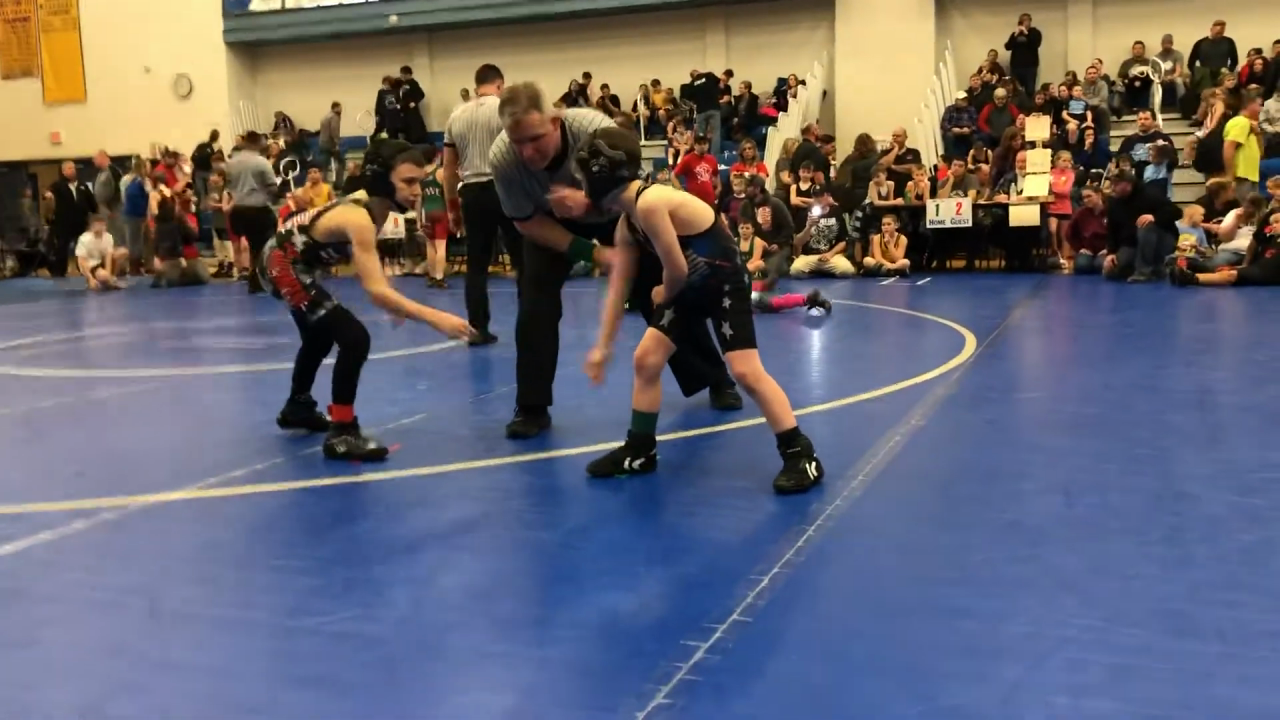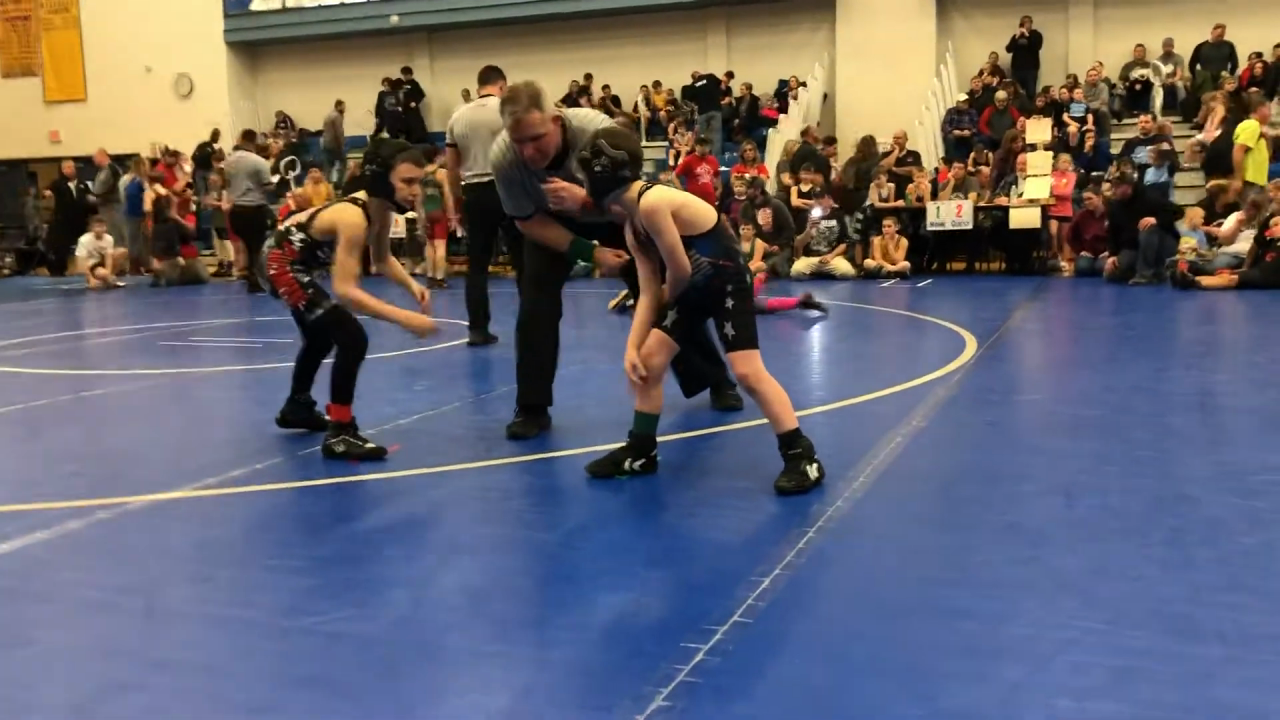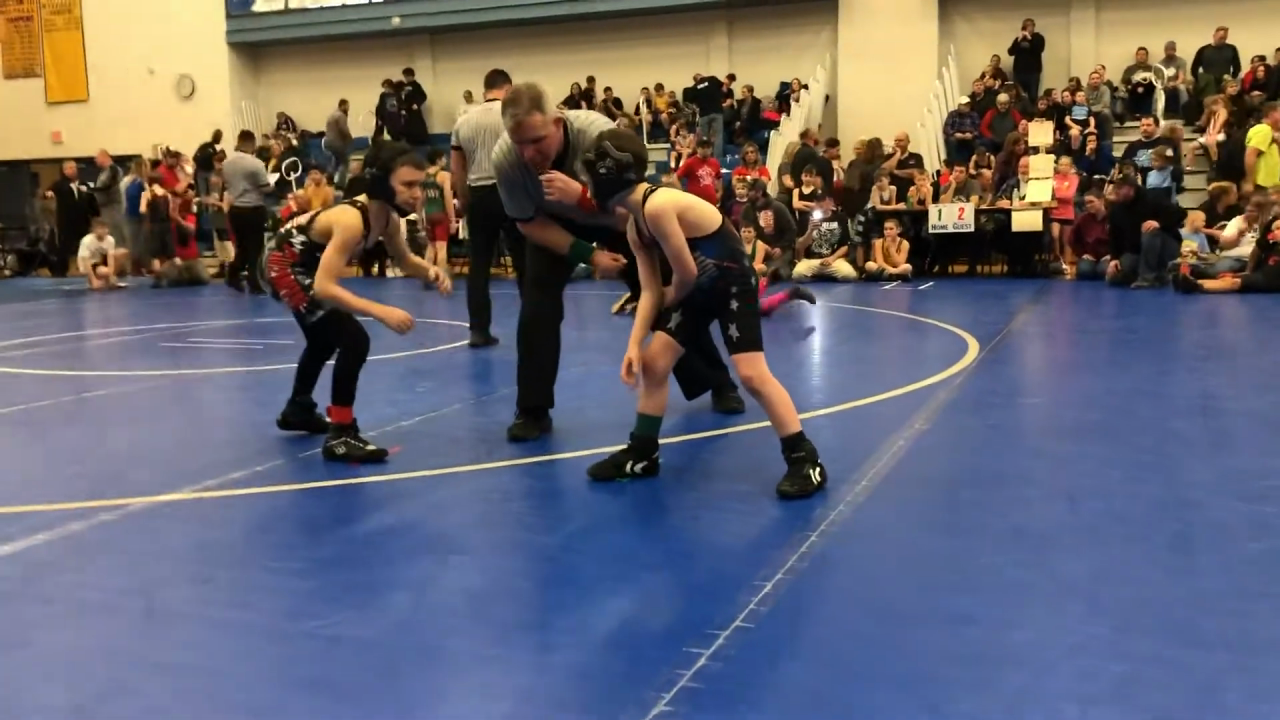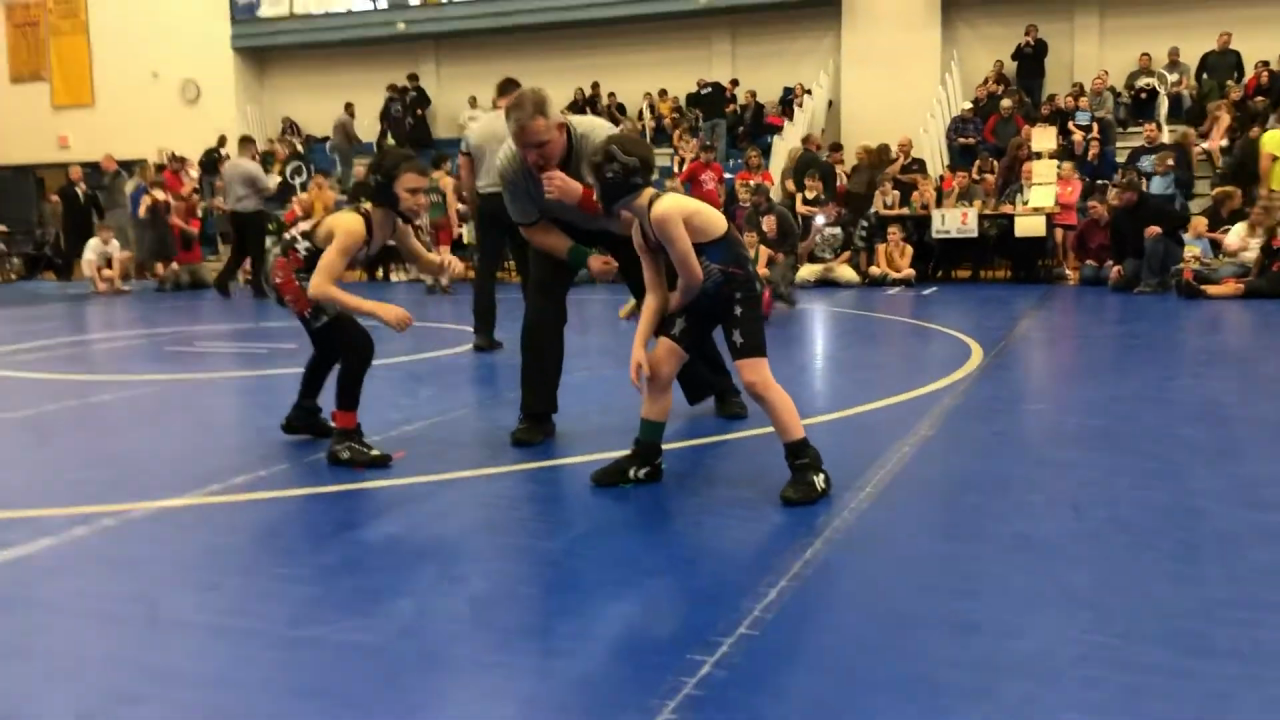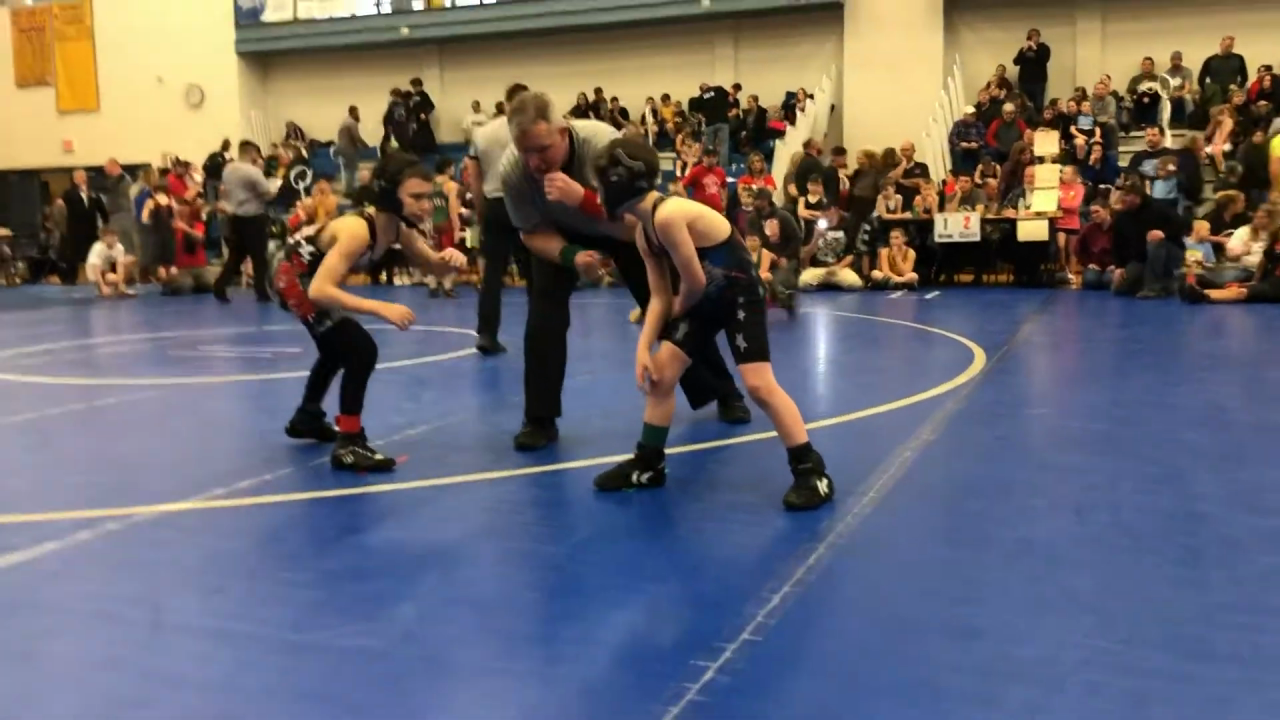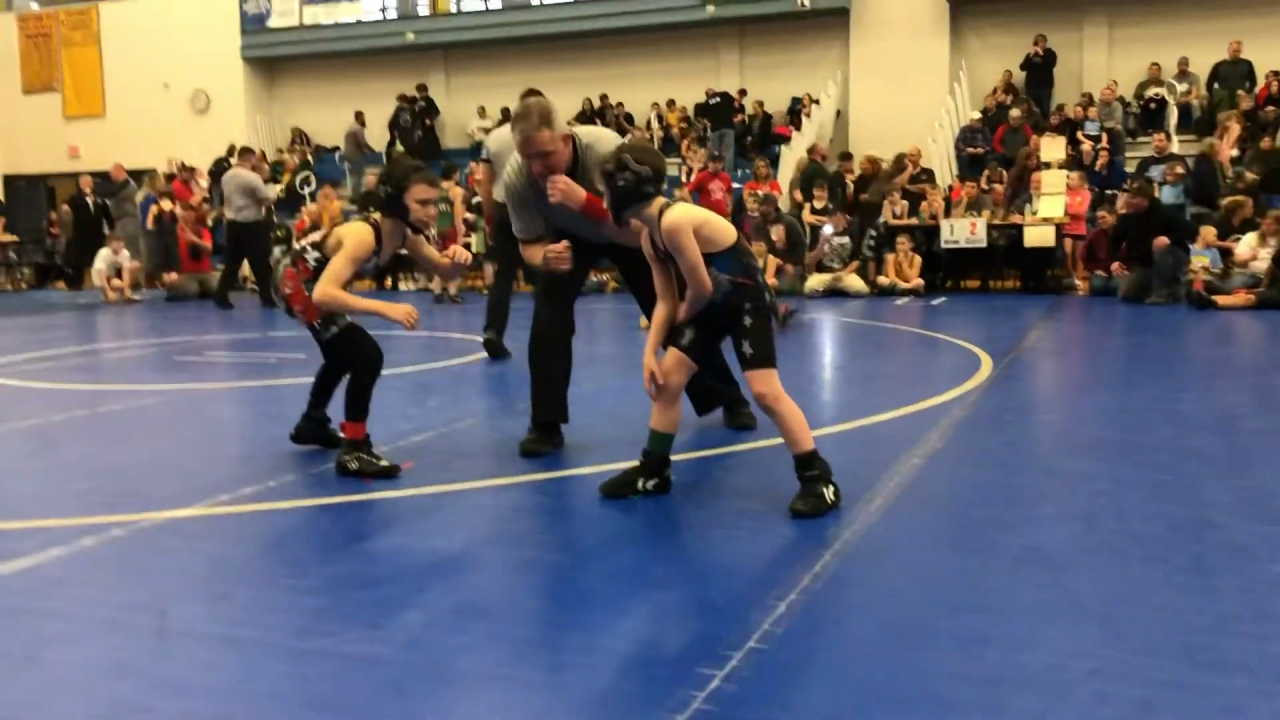
dt=0.1s
person 1, frame 1
left shoulder: (649, 203)
right shoulder: (626, 222)
left elbow: (676, 271)
right elbow: (618, 288)
left wrist: (663, 296)
right wrist: (602, 346)
left hip: (725, 283)
right hip: (690, 287)
left knee: (746, 371)
right knee: (646, 359)
left ankle: (800, 455)
right ankle: (639, 451)
person 1, frame 2
left shoulder: (652, 203)
right shoulder: (630, 221)
left elbow: (679, 271)
right elbow: (647, 293)
left wrist: (667, 297)
right wrist: (630, 348)
left hip: (728, 283)
right hip: (692, 288)
left knee: (748, 372)
right knee: (648, 360)
left ankle: (801, 456)
right ankle: (640, 451)
person 1, frame 3
left shoulder: (657, 206)
right shoulder: (634, 224)
left elbow: (686, 273)
right elbow: (650, 291)
left wrist: (671, 298)
right wrist: (633, 346)
left hip: (732, 284)
right hip: (696, 289)
left knee: (752, 374)
right knee: (653, 363)
left ankle: (804, 459)
right ankle: (641, 454)
person 1, frame 4
left shoulder: (664, 211)
right shoulder: (639, 228)
left elbow: (692, 278)
right elbow: (655, 294)
left wrist: (675, 304)
right wrist: (638, 347)
left hip: (737, 289)
right hip: (700, 295)
left knee: (756, 380)
right knee: (657, 368)
left ankle: (808, 465)
right ankle: (645, 459)
person 1, frame 5
left shoulder: (667, 216)
right shoulder: (642, 230)
left elbow: (695, 283)
right elbow: (660, 296)
left wrist: (678, 309)
right wrist: (643, 349)
left hip: (739, 294)
right hip: (704, 298)
left knee: (759, 385)
right knee: (660, 372)
left ankle: (810, 470)
right ankle: (647, 464)
person 1, frame 6
left shoulder: (674, 221)
right shoulder: (648, 234)
left elbow: (701, 289)
right elbow: (666, 301)
left wrist: (683, 316)
right wrist: (649, 353)
left hip: (746, 300)
right hip: (709, 304)
left knee: (765, 391)
right knee: (666, 379)
left ankle: (817, 477)
right ankle: (653, 470)
person 2, frame 1
left shoulder: (597, 130)
right shoulder: (502, 158)
right elbow: (527, 222)
left wrist: (588, 203)
right wrist: (589, 252)
left hip: (619, 213)
right hip: (549, 220)
right knee: (535, 301)
left ankle: (716, 380)
right ankle: (532, 408)
person 2, frame 2
left shoulder: (597, 130)
right shoulder: (502, 157)
right elbow: (528, 221)
left wrist: (586, 199)
right wrist: (588, 252)
right hip: (550, 219)
right knee: (536, 300)
left ankle: (716, 381)
right ankle: (532, 409)
person 2, frame 3
left shoulder: (598, 134)
right shoulder: (504, 159)
right elbow: (529, 223)
left wrist: (580, 196)
right wrist: (587, 254)
left hip: (622, 216)
right hip: (555, 221)
right knee: (537, 302)
left ankle: (718, 383)
right ankle: (533, 411)
person 2, frame 4
left shoulder: (601, 139)
right shoulder: (509, 164)
right elbow: (531, 227)
left wrist: (581, 197)
right wrist: (583, 258)
left hip: (623, 221)
right hip: (559, 225)
right knee: (541, 306)
left ankle: (721, 389)
right ankle: (536, 415)
person 2, frame 5
left shoulder: (603, 143)
right shoulder: (512, 170)
left elbow: (634, 226)
right elbow: (533, 233)
left wrist: (582, 199)
right wrist: (571, 256)
left hip: (628, 226)
right hip: (562, 231)
right knee: (544, 309)
left ankle: (724, 393)
right ankle: (540, 419)
person 2, frame 6
left shoulder: (606, 149)
right shoulder: (516, 178)
left elbow: (637, 232)
right elbow: (530, 245)
left wrist: (584, 202)
right wrist: (547, 258)
left hip: (630, 232)
right hip: (566, 238)
right knee: (549, 316)
left ankle: (730, 400)
right ankle: (546, 426)
person 3, frame 1
left shoulder: (375, 208)
right shoulder: (357, 219)
left elbow: (364, 263)
right elbow: (377, 291)
left wrist: (395, 302)
right wrist: (437, 319)
left hip: (293, 261)
right hip: (284, 264)
left knee: (320, 339)
right knee: (354, 339)
left ankle: (298, 409)
right ankle: (341, 434)
person 3, frame 2
left shoulder: (382, 210)
right shoulder: (354, 217)
left elbow: (384, 259)
right elbow: (345, 291)
left wrist: (412, 285)
right wrist: (404, 318)
left hip: (298, 264)
right hip: (284, 264)
left knee: (321, 337)
right knee: (350, 338)
left ankle: (296, 408)
right ankle: (339, 434)
person 3, frame 3
left shoulder: (387, 216)
right shoulder: (352, 219)
left elbow: (404, 258)
right elbow: (322, 288)
left wrist: (430, 271)
right wrist: (379, 312)
left hip: (303, 265)
right hip: (285, 266)
left knee: (324, 340)
right knee: (354, 340)
left ankle: (298, 409)
right ankle: (340, 435)
person 3, frame 4
left shoulder: (394, 223)
right shoulder: (355, 226)
left elbow: (423, 260)
right elbow: (319, 289)
left wrist: (443, 262)
right wrist: (378, 309)
left hip: (309, 271)
right hip: (291, 272)
left knee: (332, 345)
right knee: (358, 346)
left ankle: (303, 414)
right ankle: (345, 441)
person 3, frame 5
left shoulder: (399, 227)
right shoulder: (358, 230)
left elbow: (432, 263)
right elbow: (319, 291)
left wrist: (449, 257)
right wrist: (380, 308)
left hip: (312, 274)
right hip: (295, 277)
left knee: (337, 350)
right knee: (362, 350)
left ankle: (307, 418)
right ankle: (348, 445)
person 3, frame 6
left shoulder: (405, 233)
right shoulder: (364, 235)
left elbow: (442, 268)
right elbow: (323, 294)
left wrist: (456, 259)
right wrist: (385, 308)
left hip: (318, 280)
right hip: (300, 282)
left knee: (342, 356)
right knee: (367, 356)
left ankle: (312, 424)
right ankle: (353, 451)
person 4, frame 1
left shoulder: (455, 117)
left elbow: (448, 168)
left wrist: (452, 207)
left hip: (471, 193)
left knee: (476, 264)
right knee: (523, 258)
left ankle: (479, 328)
person 4, frame 2
left shoulder: (458, 117)
left elbow: (451, 168)
left wrist: (457, 206)
left hip: (474, 192)
left knee: (477, 264)
left ankle: (478, 329)
person 4, frame 3
left shoulder: (464, 120)
left elbow: (456, 171)
left wrist: (464, 204)
left hip: (478, 195)
left knee: (478, 265)
right knee: (525, 261)
left ankle: (479, 330)
person 4, frame 4
left shoulder: (474, 127)
left elbow: (465, 177)
left wrist: (474, 209)
left hip: (486, 202)
left knee: (485, 270)
right knee: (529, 268)
left ankle: (483, 333)
person 4, frame 5
left shoulder: (482, 132)
left elbow: (473, 180)
left wrist: (481, 214)
left hip: (493, 206)
left knee: (492, 272)
left ankle: (487, 335)
person 4, frame 6
left shoulder: (494, 136)
left elbow: (483, 183)
left wrist: (489, 218)
left hip: (503, 210)
left knee: (503, 276)
left ankle: (492, 330)
